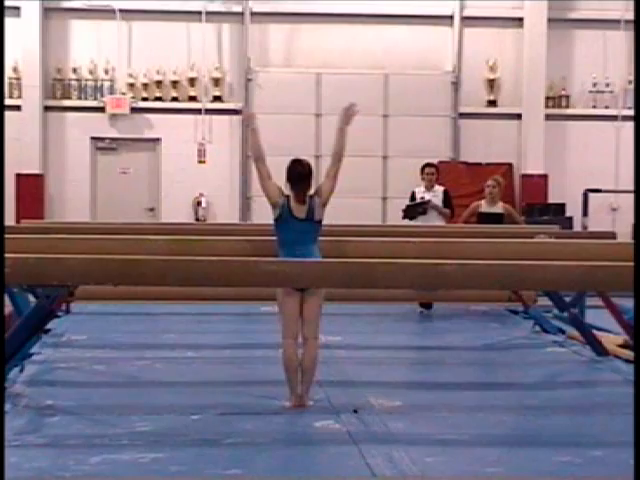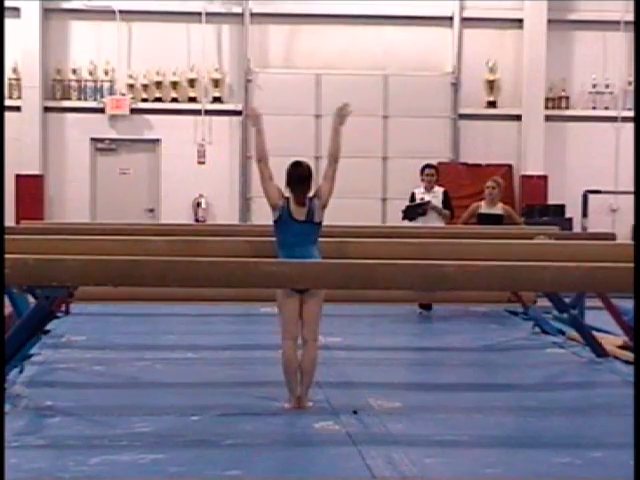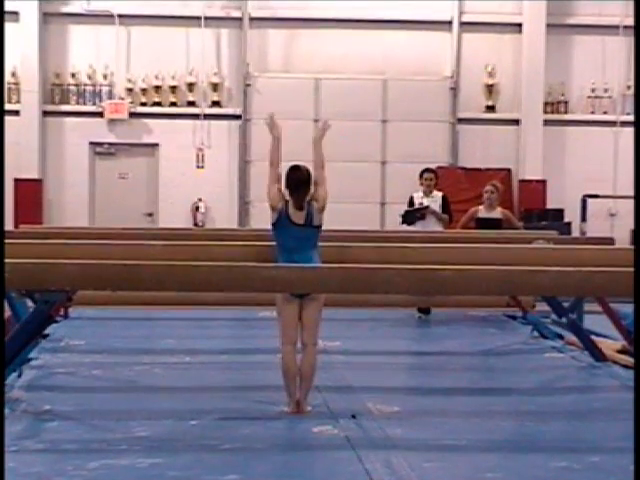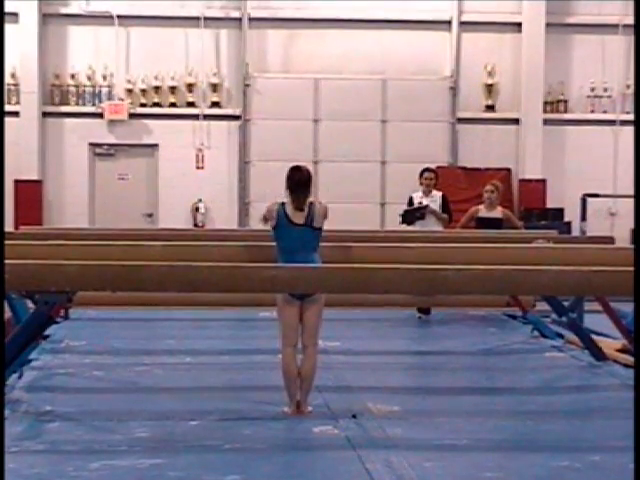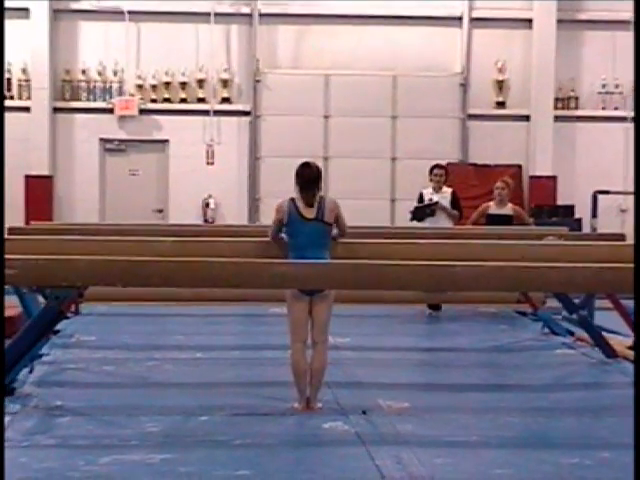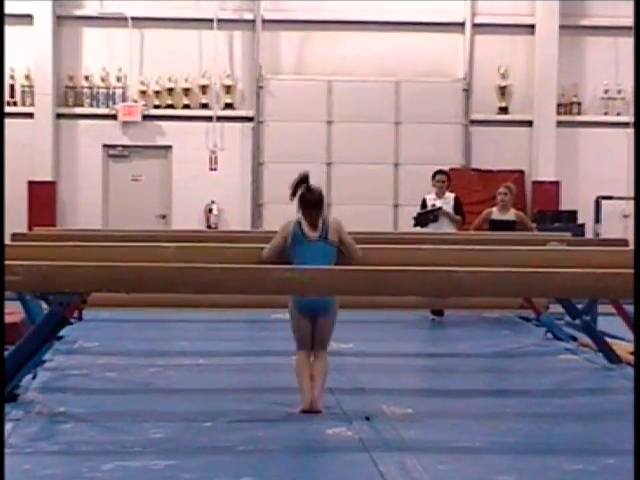
dt=0.4s
person 1, frame 1
left shoulder: (279, 203)
right shoulder: (319, 203)
left elbow: (259, 163)
right elbow: (336, 162)
left wrist: (253, 129)
right wrist: (342, 126)
left knee: (290, 338)
right knee: (311, 337)
left ankle: (294, 396)
right ankle: (304, 395)
person 1, frame 2
left shoulder: (279, 205)
right shoulder: (318, 205)
left elbow: (262, 164)
right elbow: (333, 163)
left wrist: (258, 128)
right wrist: (337, 127)
left knee: (289, 340)
right knee: (310, 339)
left ankle: (293, 397)
right ankle: (304, 396)
person 1, frame 3
left shoulder: (278, 208)
right shoulder: (318, 208)
left elbow: (274, 169)
right elbow: (320, 171)
left wrist: (276, 136)
right wrist: (318, 140)
left knee: (288, 344)
right knee: (310, 344)
left ankle: (292, 401)
right ankle: (303, 400)
person 1, frame 4
left shoulder: (275, 211)
right shoulder: (320, 210)
left knee: (288, 346)
right knee: (310, 346)
left ankle: (292, 403)
right ankle: (303, 402)
person 1, frame 5
left shoulder: (285, 207)
right shoulder: (330, 205)
left elbow: (274, 236)
right elbow: (343, 231)
left knee: (298, 343)
right knee: (320, 342)
left ankle: (302, 399)
right ankle: (313, 399)
person 1, frame 6
left shoulder: (291, 226)
right shoulder: (334, 225)
left elbow: (267, 257)
right elbow: (355, 256)
left hip: (301, 297)
right hip: (326, 298)
left knee: (303, 350)
right knee: (320, 350)
left ankle: (307, 398)
right ankle: (317, 398)
person 2, frame 1
left shoulder: (443, 192)
right shoulder: (415, 193)
left elbow: (450, 214)
right elbow: (410, 215)
left wrist: (435, 206)
right wrist: (419, 209)
right ankle: (424, 301)
person 2, frame 2
left shoulder: (443, 193)
right shoulder: (415, 193)
left elbow: (450, 215)
right elbow: (409, 216)
left wrist: (435, 208)
right wrist: (418, 210)
right ankle: (424, 302)
person 2, frame 3
left shoulder: (442, 197)
right shoulder: (414, 198)
left elbow: (448, 219)
right elbow: (408, 221)
left wrist: (434, 212)
right wrist: (418, 214)
left ankle: (425, 307)
right ankle: (422, 307)
person 2, frame 4
left shoulder: (441, 197)
right shoulder: (413, 198)
left elbow: (448, 219)
right elbow: (407, 221)
left wrist: (433, 211)
right wrist: (416, 214)
left ankle: (424, 307)
right ankle: (422, 307)
person 2, frame 5
left shoulder: (451, 193)
right shoulder: (423, 194)
left elbow: (458, 216)
right elbow: (417, 217)
left wrist: (444, 208)
right wrist: (427, 211)
left ankle: (435, 304)
right ankle: (433, 304)
person 2, frame 6
left shoulder: (454, 198)
right shoulder: (426, 199)
left elbow: (461, 221)
right elbow: (421, 223)
left wrist: (446, 214)
right wrist: (429, 216)
left ankle: (438, 309)
right ankle: (436, 310)
